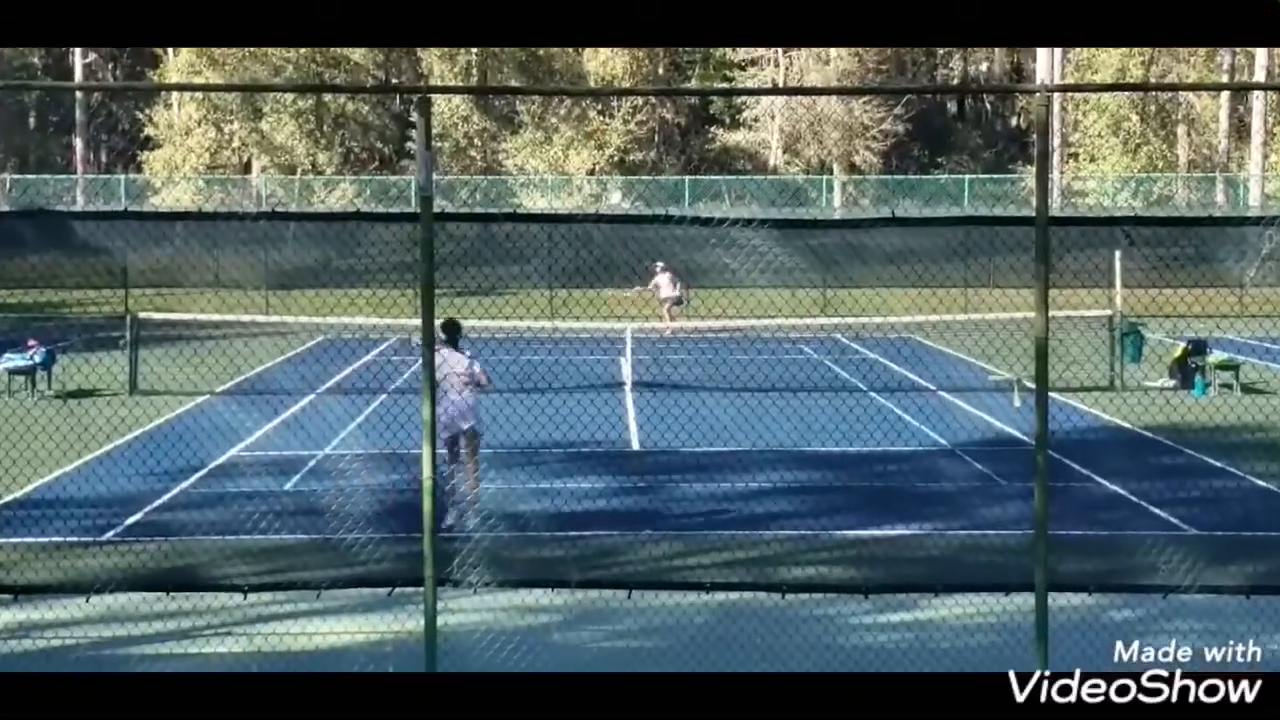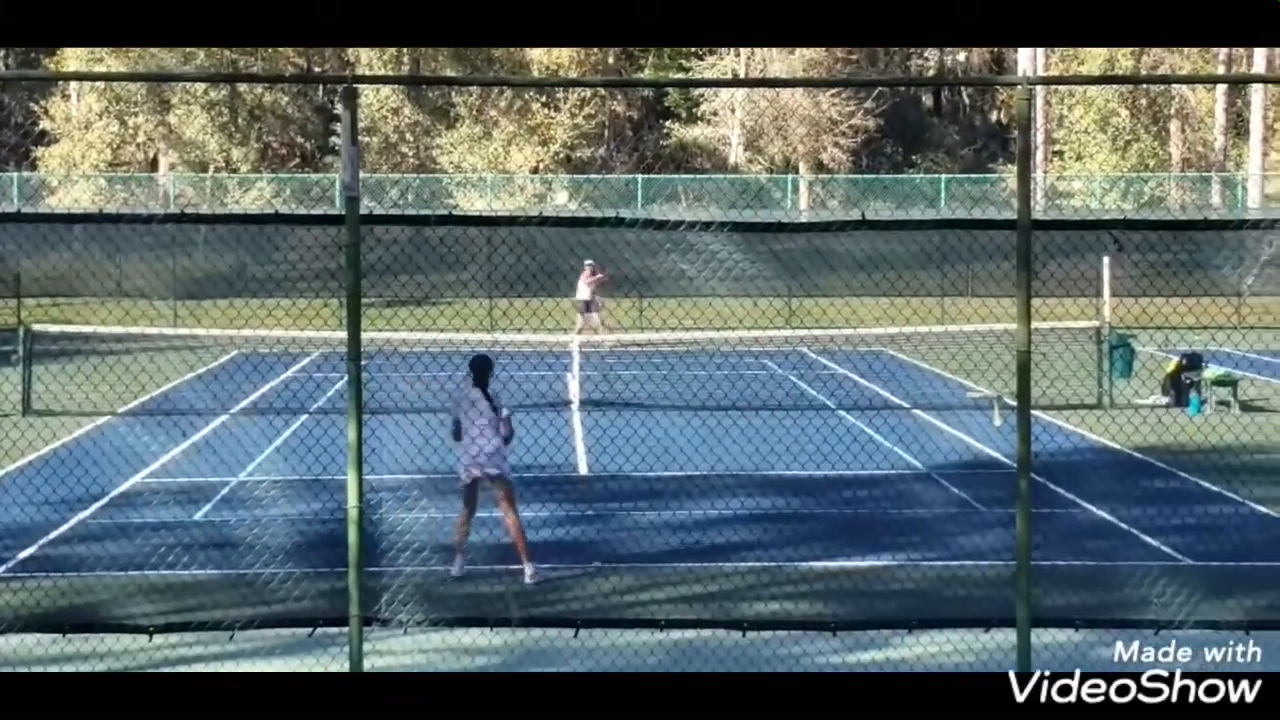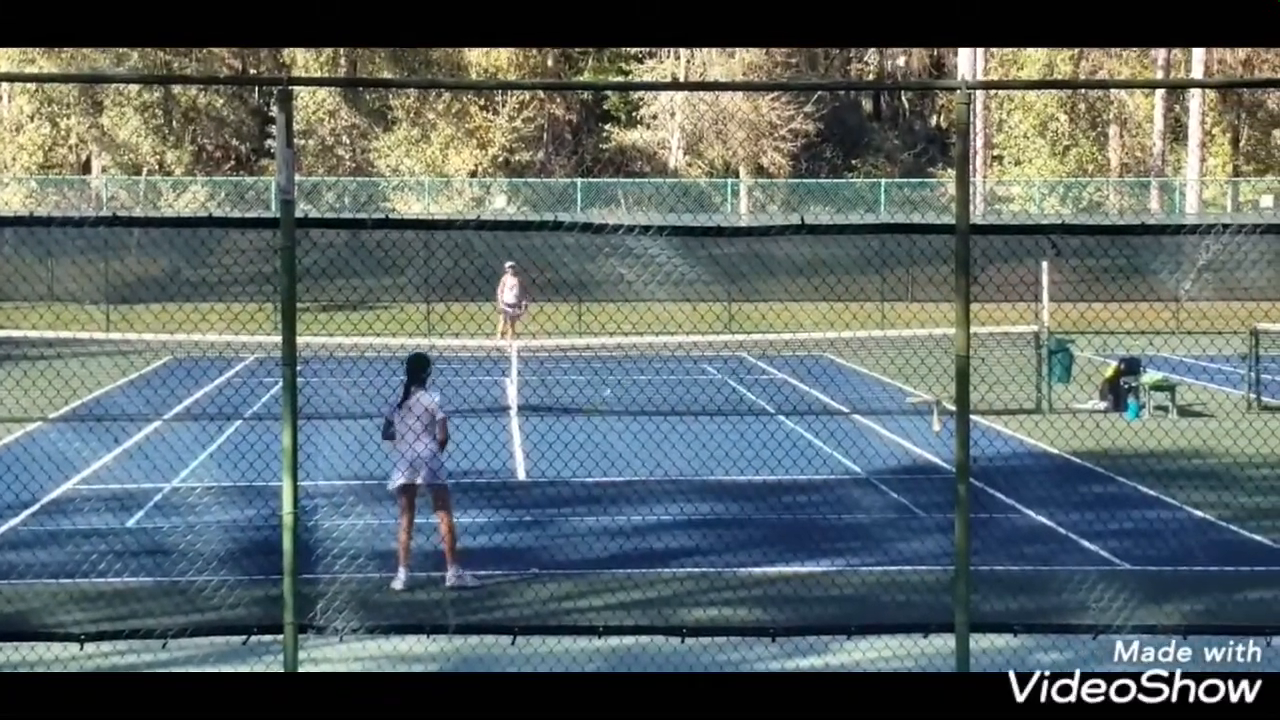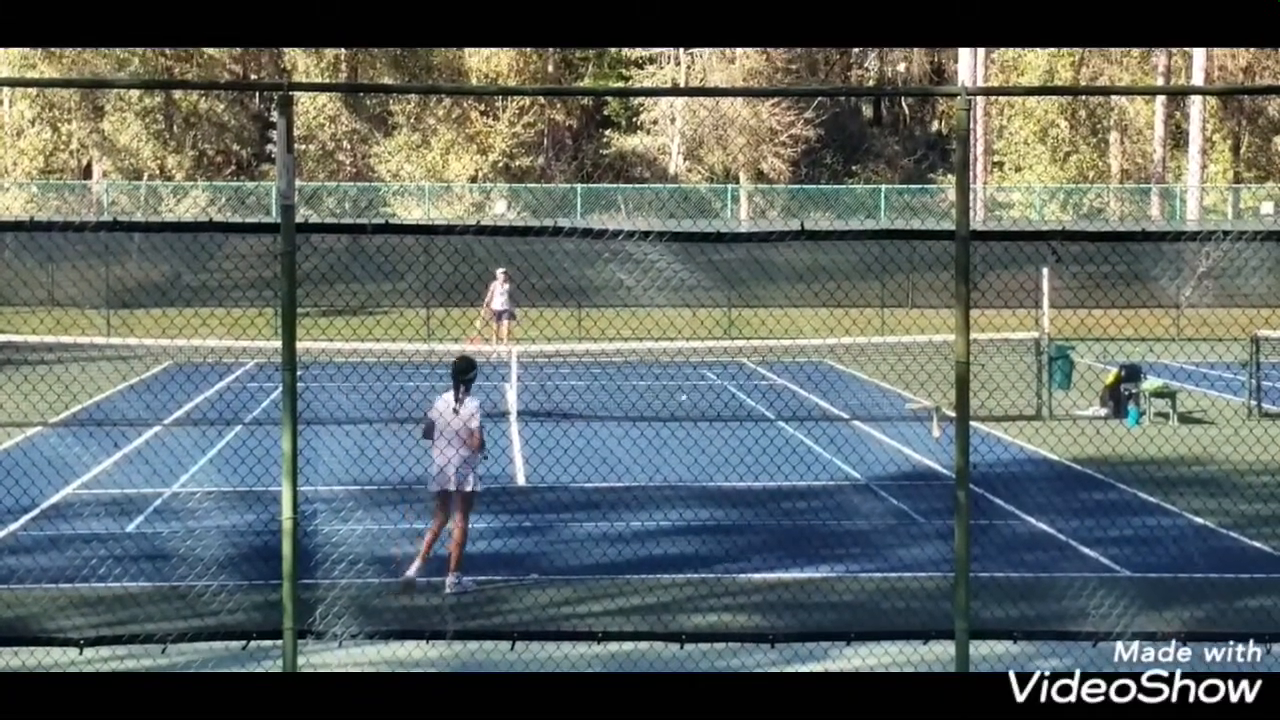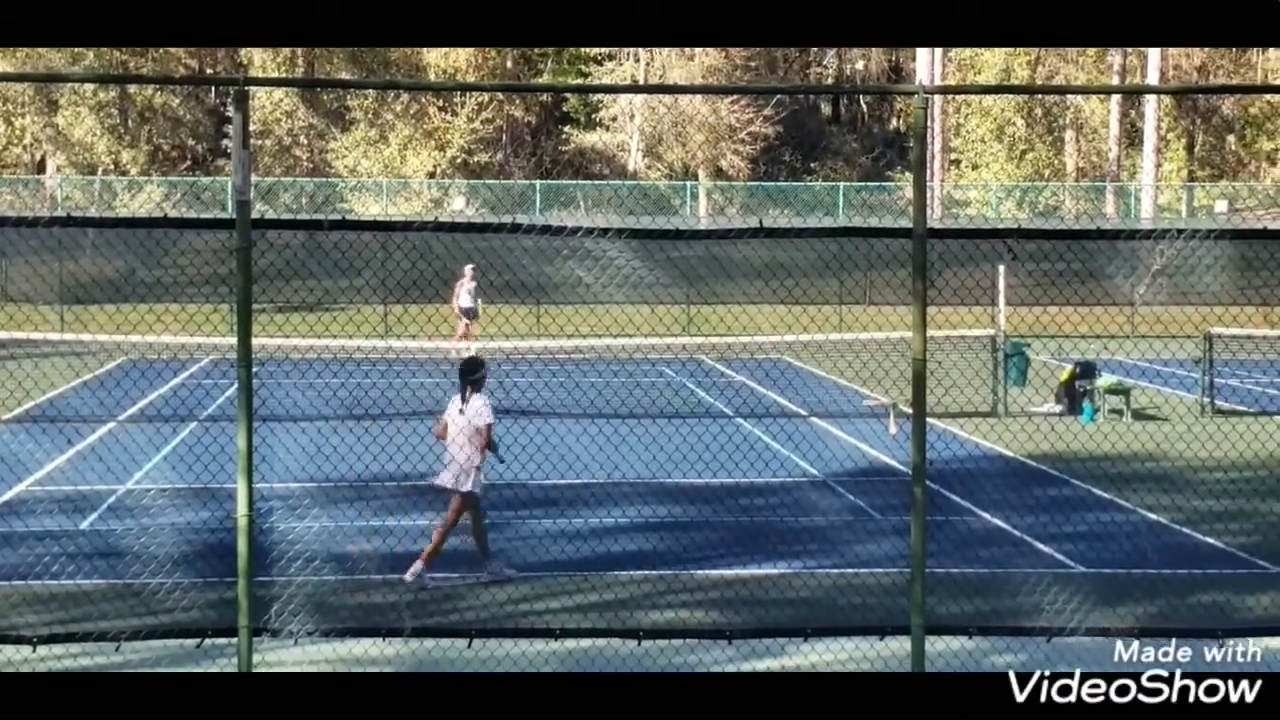
dt=0.5s
person 1, frame 1
left shoulder: (436, 358)
right shoulder: (466, 359)
right elbow: (486, 383)
left hip: (447, 414)
right hip: (468, 413)
left knee: (453, 462)
right knee: (472, 462)
left ankle: (453, 508)
right ankle: (468, 504)
person 1, frame 2
left shoulder: (461, 400)
right shoulder: (494, 398)
left elbow: (456, 434)
right elbow: (508, 432)
left hip: (468, 459)
right hip: (493, 456)
left knee: (468, 510)
right knee: (510, 513)
left ankle: (459, 561)
right ankle: (527, 567)
person 1, frame 3
left shoulder: (397, 401)
right shoulder: (433, 399)
left elbow: (386, 434)
right elbow: (443, 434)
left hip: (403, 463)
right hip: (429, 461)
left knee: (405, 520)
right knee: (444, 515)
left ankle: (402, 574)
right ankle: (452, 571)
person 1, frame 4
left shoulder: (440, 401)
right shoulder: (472, 405)
left elbow: (427, 433)
right elbow: (478, 442)
right wrist: (480, 449)
left hip: (439, 466)
right hip: (462, 468)
left knee: (440, 519)
right knee: (460, 522)
left ankle: (417, 565)
right ankle: (453, 578)
person 1, frame 5
left shoulder: (455, 401)
right shoulder: (482, 403)
left elbow: (439, 433)
right elbow: (486, 440)
right wrist: (493, 448)
left hip: (455, 465)
right hip: (469, 468)
left knee: (477, 516)
right knee: (451, 521)
left ankle: (489, 564)
right ankle: (419, 566)
